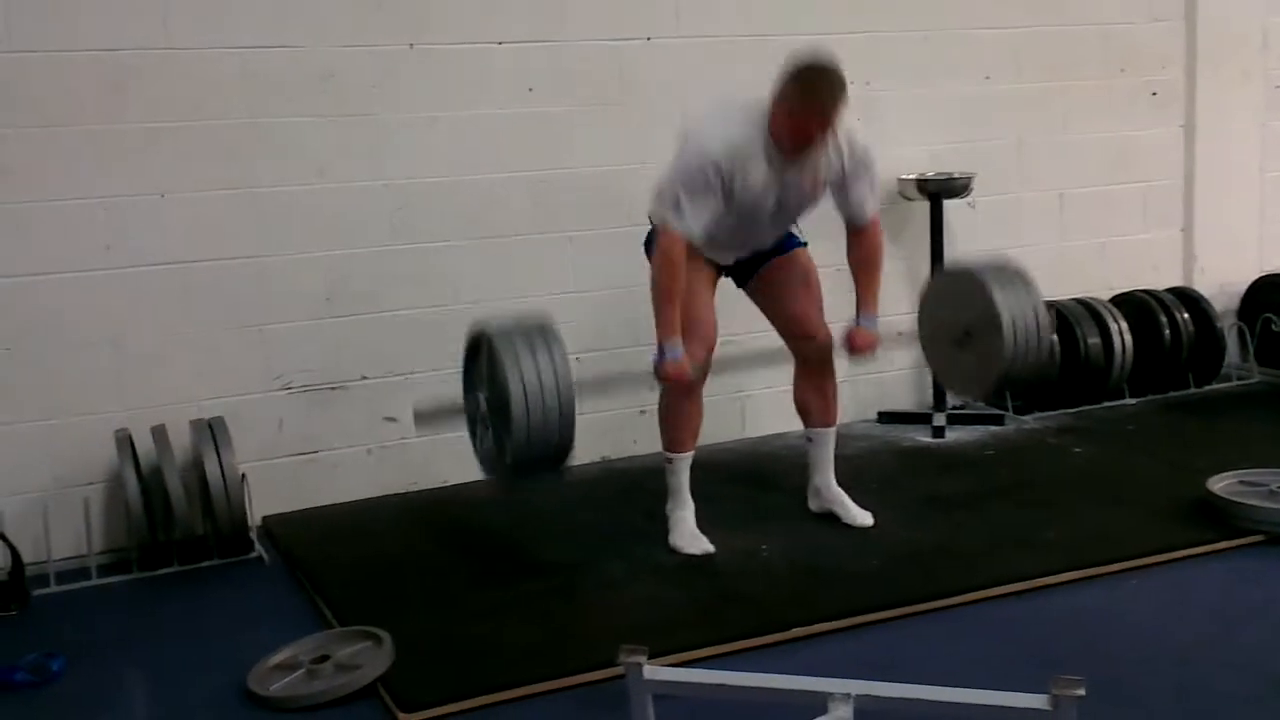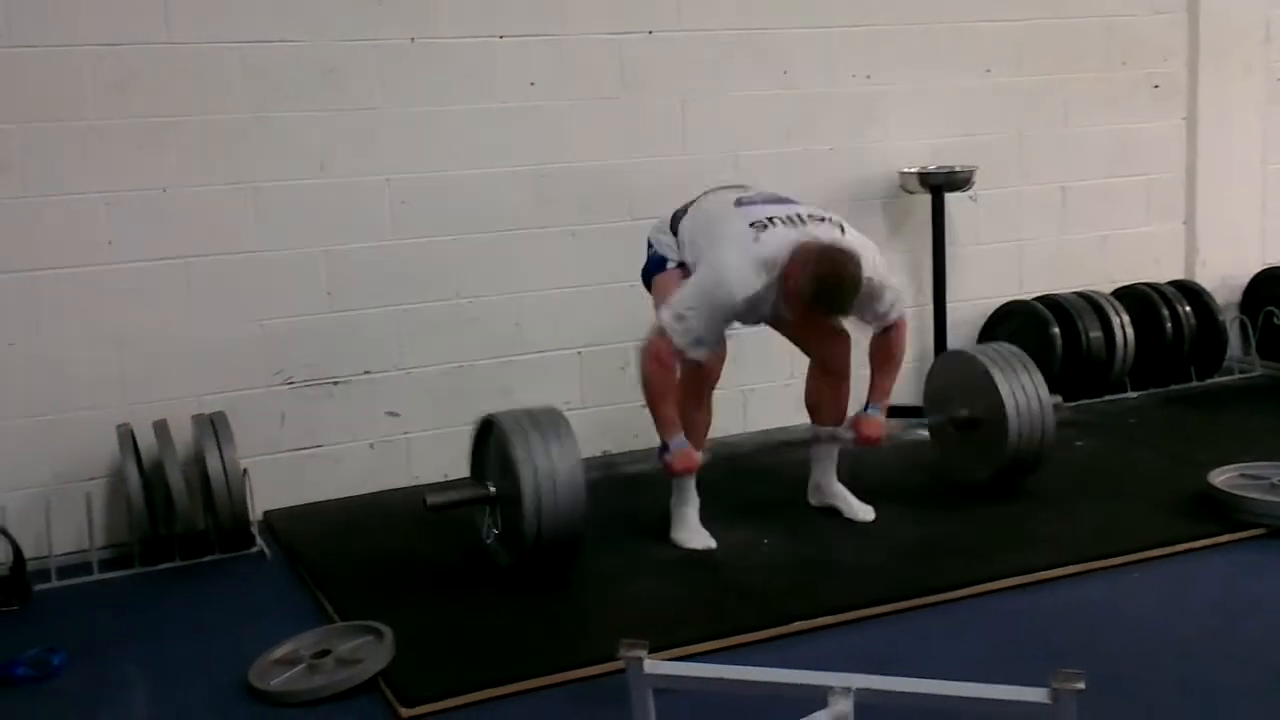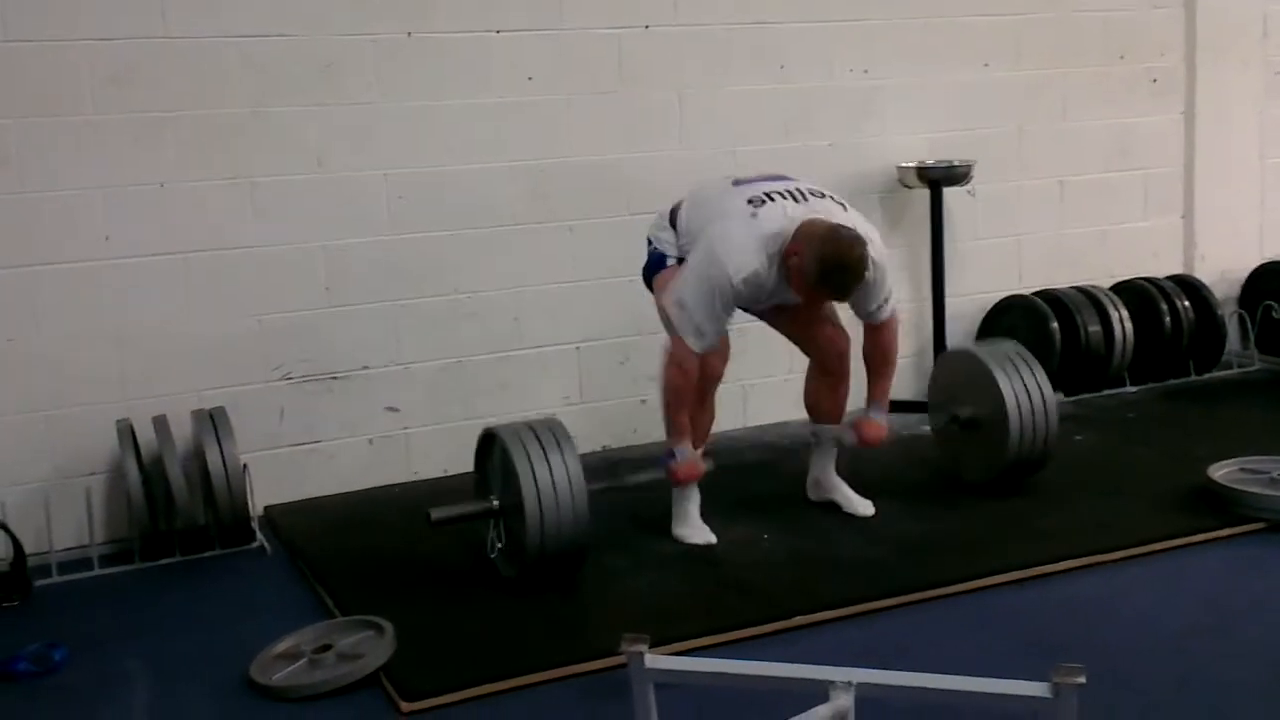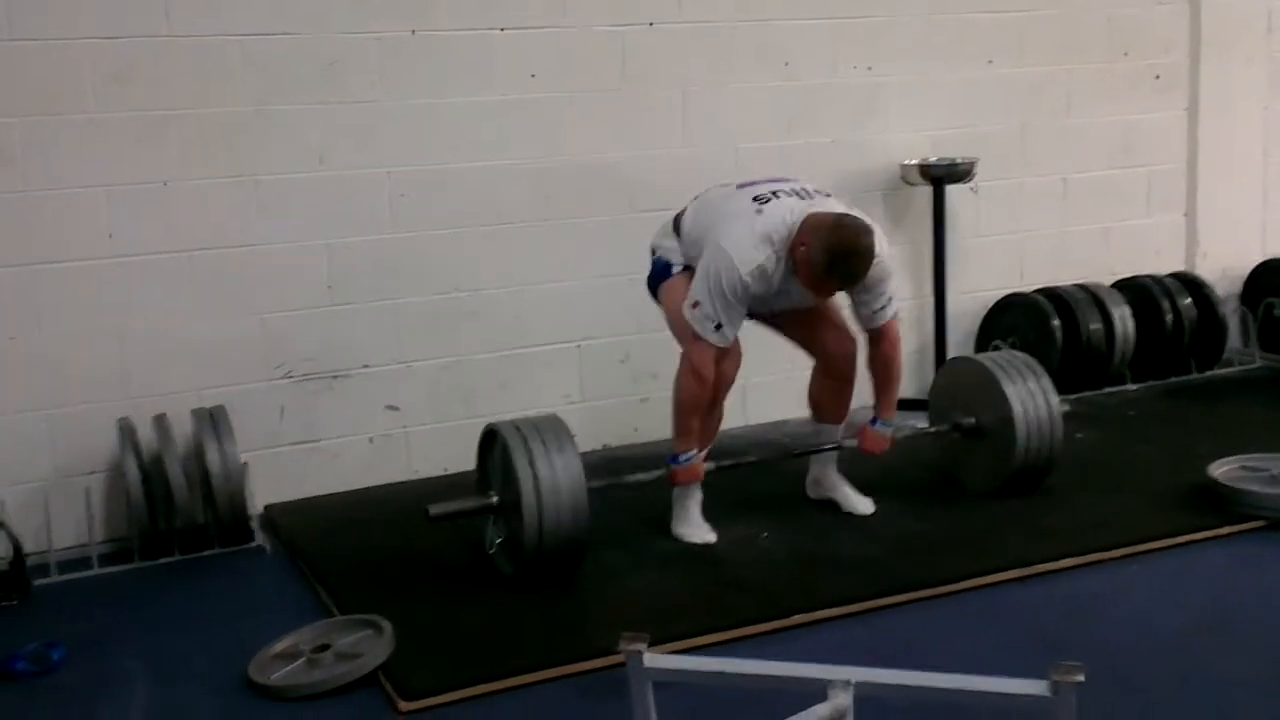
dt=0.2s
person 1, frame 1
left shoulder: (846, 145)
right shoulder: (717, 144)
left elbow: (865, 228)
right elbow: (673, 248)
left wrist: (866, 317)
right wrist: (671, 345)
left hip: (768, 239)
right hip: (694, 240)
left knee: (817, 345)
right knee: (693, 358)
left ankle: (823, 486)
right ankle: (680, 508)
person 1, frame 2
left shoulder: (865, 270)
right shoulder: (731, 282)
left elbow: (891, 328)
right elbow: (657, 356)
left wrist: (876, 411)
right wrist: (673, 445)
right hip: (681, 248)
left knee: (835, 348)
right knee: (703, 367)
left ankle: (824, 481)
right ankle: (684, 508)
person 1, frame 3
left shoulder: (865, 253)
right shoulder: (734, 261)
left elbow: (882, 326)
right elbow: (683, 354)
left wrist: (877, 411)
right wrist: (680, 450)
left hip: (771, 243)
right hip: (679, 247)
left knee: (833, 346)
right knee: (708, 363)
left ankle: (823, 476)
right ankle: (685, 502)
person 1, frame 4
left shoulder: (868, 254)
right shoulder: (742, 256)
left elbow: (884, 334)
right elbow: (699, 356)
left wrist: (883, 420)
right wrist: (684, 454)
left hip: (773, 270)
right hip: (683, 256)
left knee: (840, 350)
right knee: (720, 366)
left ankle: (824, 474)
right ankle: (686, 500)
